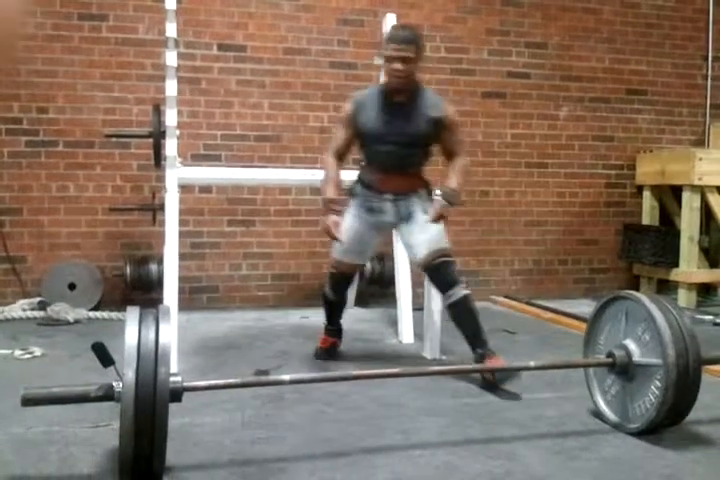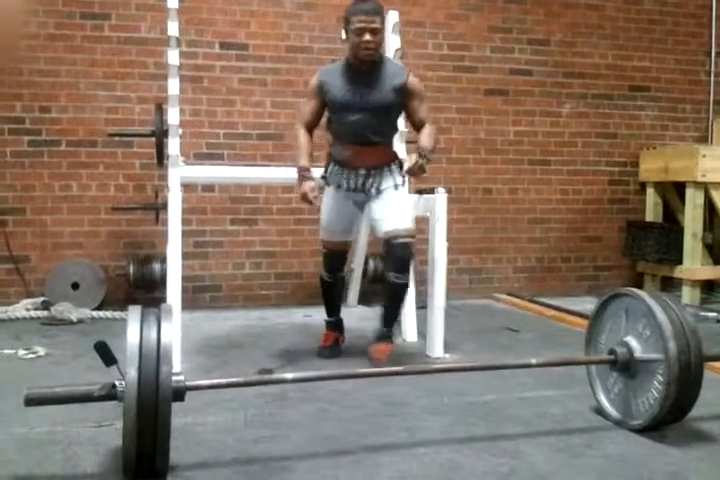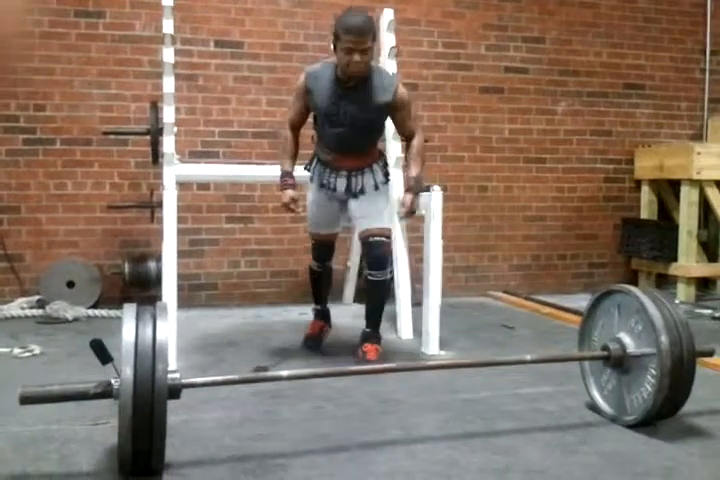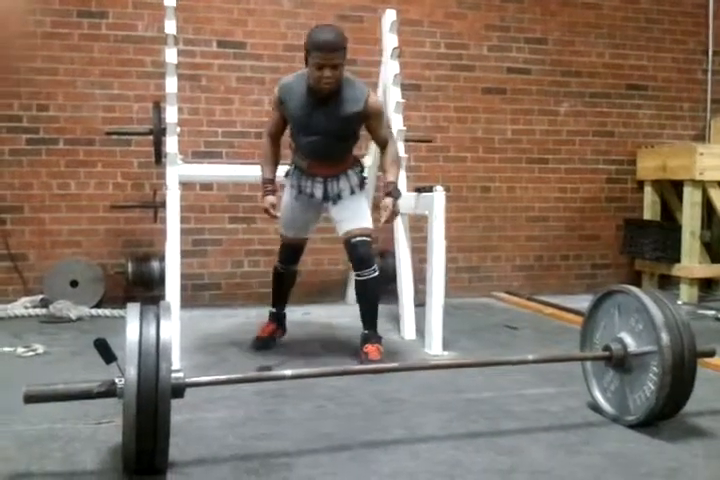
dt=0.3s
person 1, frame 1
left shoulder: (438, 109)
right shoulder: (358, 104)
left elbow: (456, 156)
right elbow: (335, 155)
left wrist: (448, 198)
right wrist: (331, 204)
left hip: (414, 200)
right hip: (366, 198)
left knee: (444, 273)
right knee: (340, 273)
left ankle: (483, 354)
right ankle: (332, 333)
person 1, frame 2
left shoulder: (403, 79)
right shoulder: (325, 78)
left elbow: (424, 124)
right elbow: (304, 127)
left wrist: (423, 153)
right wrist: (305, 173)
left hip: (386, 175)
right hip: (340, 176)
left knee: (400, 251)
right knee: (333, 257)
left ankle: (385, 334)
right ankle: (334, 328)
person 1, frame 3
left shoulder: (392, 90)
right shoulder: (311, 80)
left elbow: (413, 137)
right elbow: (292, 128)
left wrist: (413, 185)
right wrist: (287, 180)
left hip: (369, 175)
right hip: (324, 173)
left knee: (378, 253)
right knee: (321, 250)
left ankle: (371, 336)
right ankle: (321, 317)
person 1, frame 4
left shoulder: (364, 99)
right shoulder: (286, 91)
left elbow: (386, 143)
right elbow: (272, 138)
left wrist: (390, 190)
right wrist: (268, 187)
left hip: (345, 181)
right hip: (301, 179)
left knee: (362, 253)
right knee: (289, 253)
left ankle: (370, 337)
right ankle: (276, 319)
